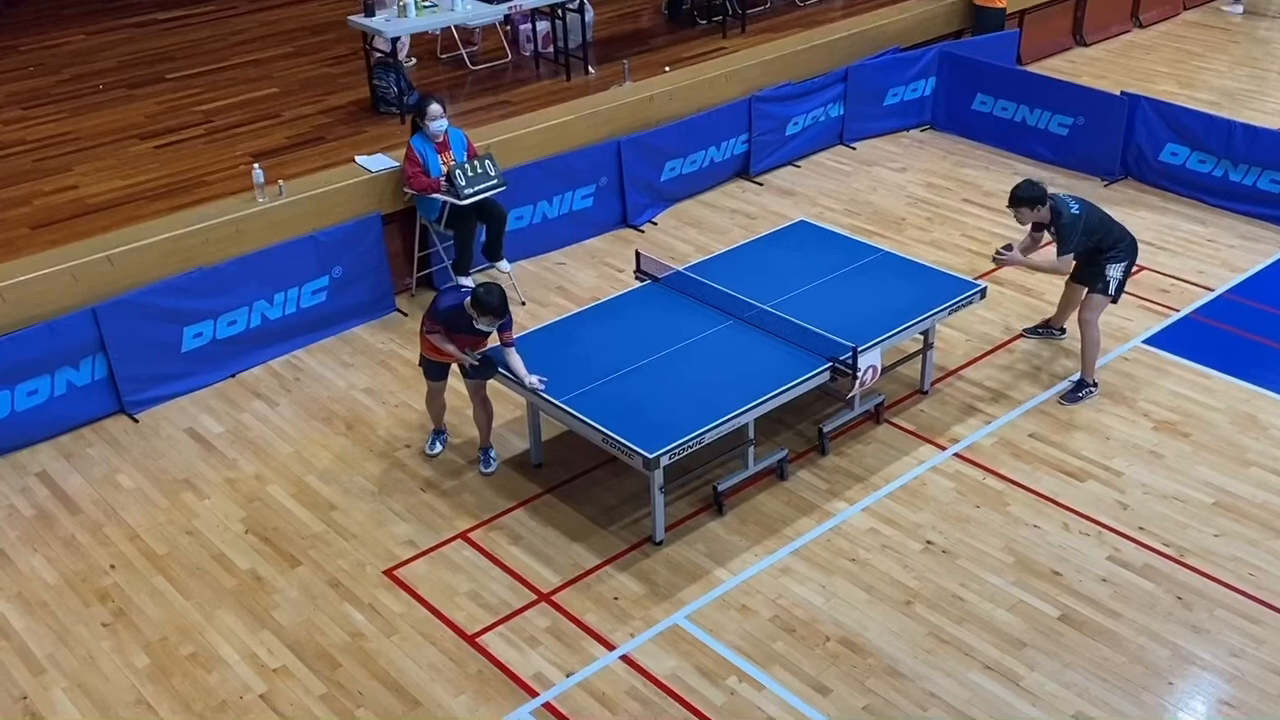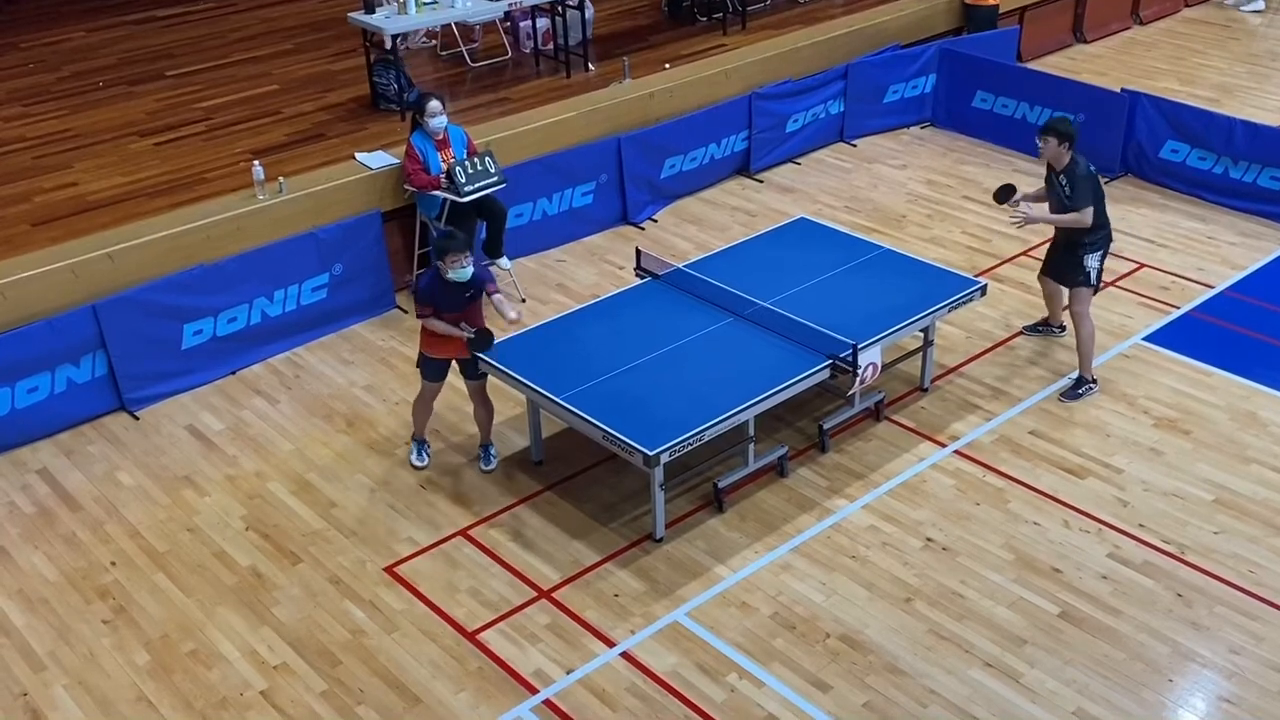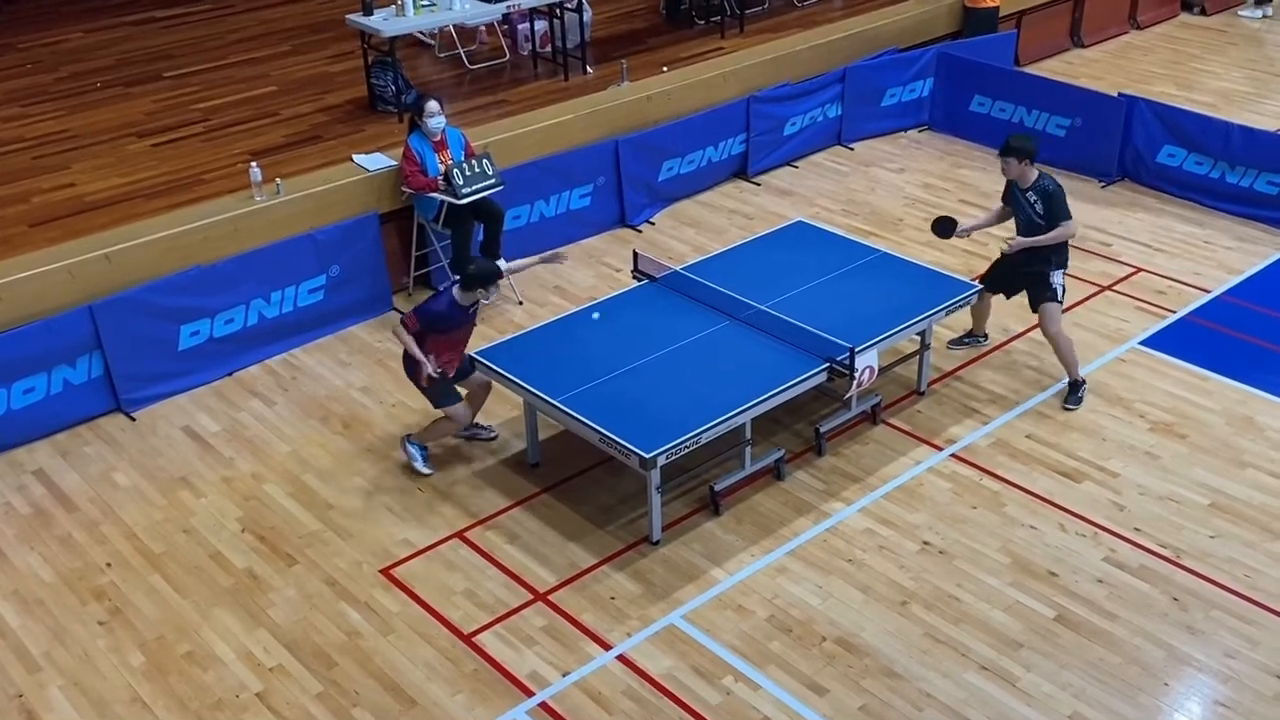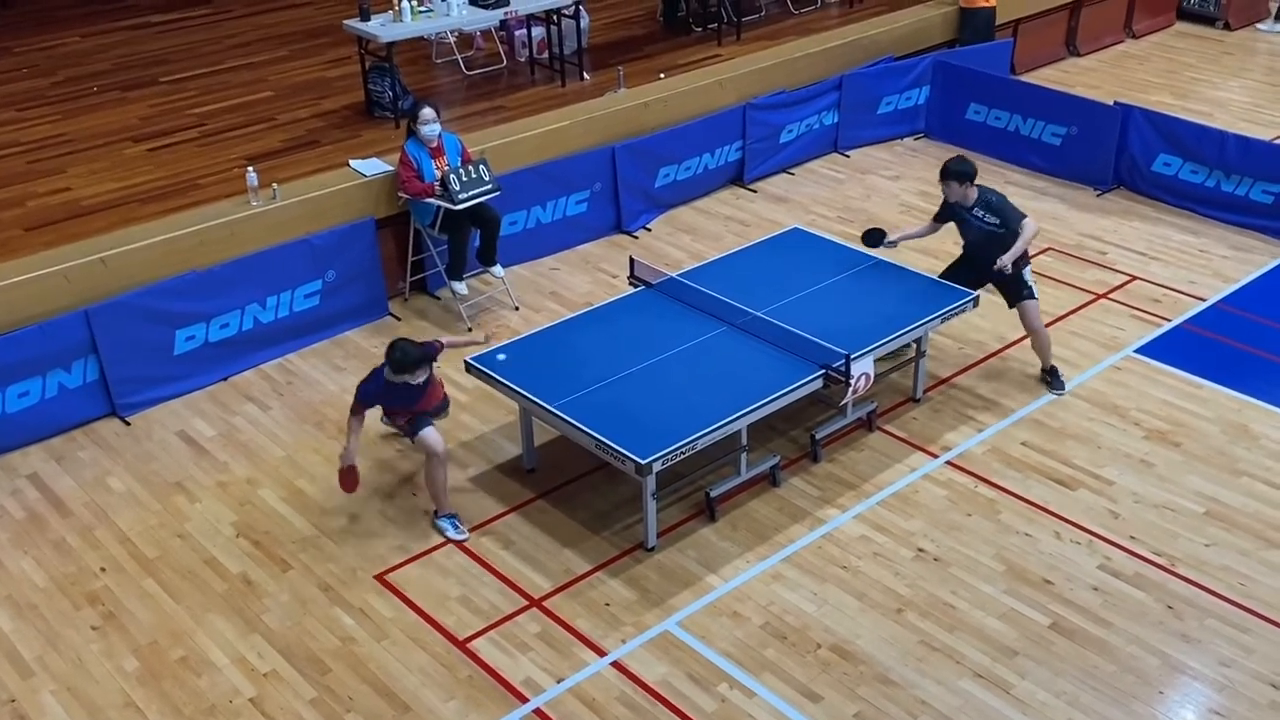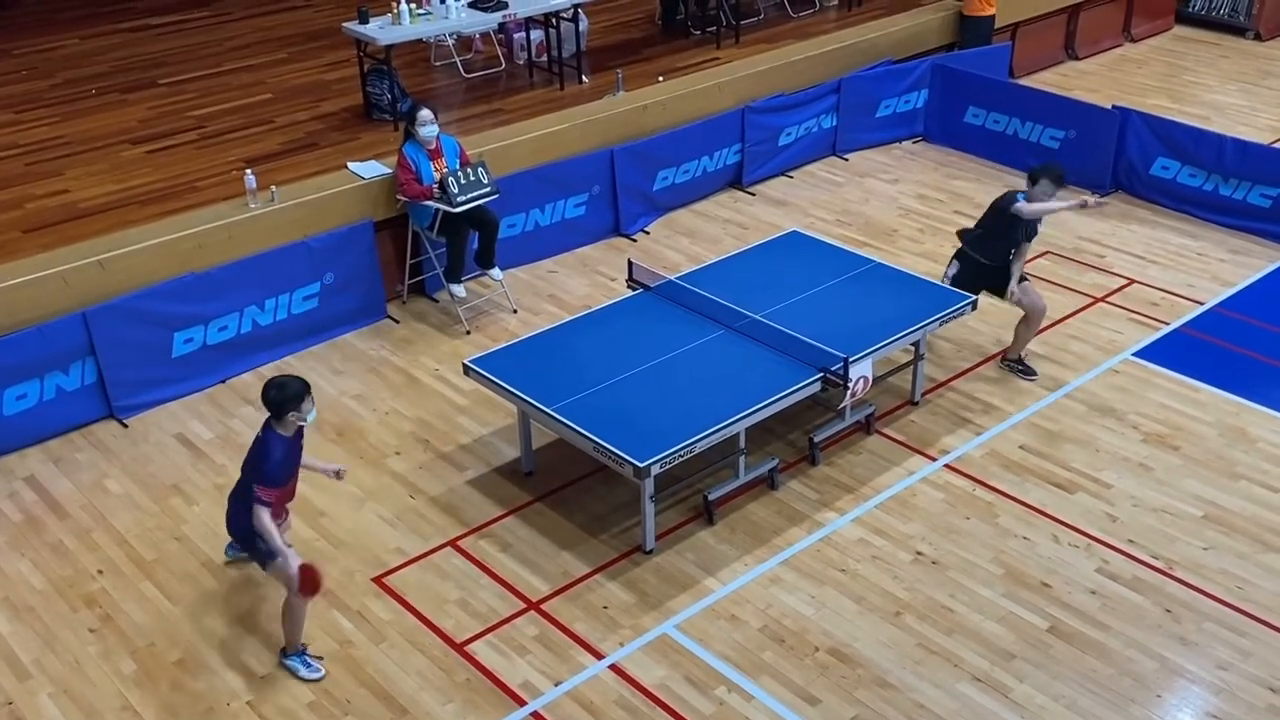
dt=1s
person 1, frame 1
left shoulder: (1067, 220)
right shoulder: (1044, 207)
left elbow: (1063, 267)
right elbow: (1034, 239)
left wrist: (1020, 261)
right wrist: (1014, 252)
left hip: (1117, 253)
right hip: (1093, 248)
left knee: (1087, 316)
right knee: (1073, 287)
left ankle: (1087, 383)
right ankle: (1055, 326)
person 1, frame 2
left shoulder: (1080, 173)
right shoulder: (1053, 165)
left elbow: (1085, 219)
left wrist: (1039, 218)
right wrist: (1025, 197)
left hip: (1090, 242)
right hip: (1066, 237)
left knee: (1078, 308)
right knee: (1047, 279)
left ankle: (1087, 379)
right ankle: (1054, 323)
person 1, frame 3
left shoulder: (1050, 189)
right shoulder: (1013, 183)
left elbow: (1069, 230)
left wrist: (1027, 242)
right wrist: (973, 226)
left hip: (1047, 265)
right hip: (1018, 256)
left knee: (1050, 328)
right knee: (980, 292)
left ankle: (1077, 382)
right ankle: (978, 334)
person 1, frame 4
left shoulder: (993, 202)
right shoulder: (951, 203)
left elbow: (1031, 227)
right elbow: (934, 226)
left wrist: (1011, 254)
right wrist: (898, 238)
left hip: (1008, 264)
right hip: (973, 261)
left knee: (1034, 325)
left ankle: (1048, 369)
person 1, frame 5
left shoulder: (1034, 217)
right shoulder: (1014, 200)
left elbow: (1020, 254)
right elbow: (1027, 211)
left wrist: (1014, 280)
right wrist: (1073, 204)
left hip: (1000, 266)
right hip: (971, 261)
left knee: (1038, 307)
left ankle: (1012, 356)
person 2, frame 1
left shoulder: (501, 315)
right shoulder: (444, 307)
left elbow: (509, 351)
right elbow: (431, 333)
left wrist: (525, 376)
right wrist: (460, 355)
left hip: (473, 349)
right hip: (437, 347)
left knee: (479, 395)
right knee: (435, 392)
left ankle: (485, 447)
right ankle: (439, 431)
person 2, frame 2
left shoulder: (479, 273)
right shoulder: (426, 284)
left elbow: (496, 298)
right elbow: (427, 320)
left wrist: (508, 312)
right wrist: (458, 332)
right hip: (436, 346)
left knee: (479, 395)
right knee: (428, 394)
left ankle: (486, 444)
right ankle: (418, 440)
person 2, frame 3
left shoulder: (469, 285)
right shoulder: (438, 310)
left elbow: (507, 268)
right elbow: (399, 329)
left wrist: (541, 259)
right wrist: (422, 360)
left hip: (452, 357)
right hip: (427, 367)
left knee: (483, 384)
right knee: (461, 416)
left ankle: (465, 427)
right ankle: (416, 442)
person 2, frame 4
left shoulder: (418, 357)
right shoulder: (372, 389)
left elbow: (442, 344)
right elbow: (356, 413)
left wrist: (474, 341)
right wrist: (350, 447)
left hip: (433, 398)
right hip: (408, 415)
left knee: (440, 412)
right knee: (437, 450)
right ankle: (444, 513)
person 2, frame 5
left shoulder: (283, 428)
right shoulder: (274, 459)
right elbow: (261, 514)
left wrist: (324, 468)
right wrist: (285, 556)
right hip: (249, 522)
left knee: (280, 528)
right knee: (300, 585)
left ankle: (239, 549)
right ankle: (293, 652)
person 3, frame 1
left shoulder: (457, 135)
right shoulder: (416, 145)
right elbow: (413, 180)
right wrist: (437, 184)
right hip: (437, 201)
left knee: (498, 213)
right knee: (467, 220)
left ankle: (494, 255)
right ankle: (461, 272)
person 3, frame 2
left shoulder: (457, 132)
right shoulder: (416, 143)
right elbow: (413, 177)
right wrist: (437, 181)
right hip: (437, 198)
left knee: (498, 210)
right knee: (467, 218)
left ankle: (494, 252)
person 3, frame 3
left shoulder: (455, 134)
right shoulder: (414, 144)
right elbow: (411, 179)
right wrist: (435, 183)
right hip: (435, 200)
left knee: (495, 212)
right knee: (464, 221)
left ankle: (492, 254)
right ankle: (459, 270)
person 3, frame 4
left shoulder: (451, 140)
right shoulder: (410, 150)
right elbow: (407, 185)
right wrist: (431, 189)
right hip: (432, 206)
left knee: (492, 218)
right knee: (462, 226)
left ankle: (488, 259)
right ankle: (455, 275)
person 3, frame 5
left shoulder: (450, 142)
right shoulder: (408, 153)
left elbow: (467, 168)
right elbow: (406, 187)
right wrist: (430, 191)
right hip: (430, 209)
left knee: (490, 220)
right knee: (460, 228)
left ankle: (485, 262)
right ankle: (453, 277)
